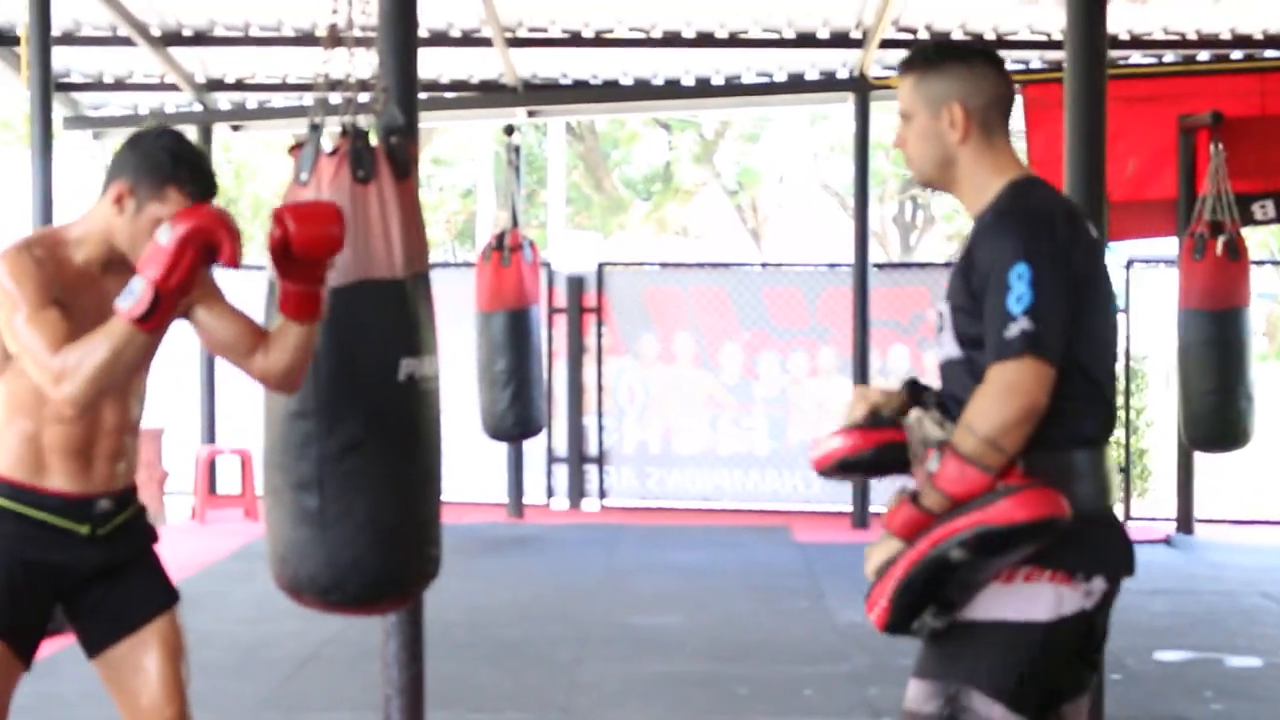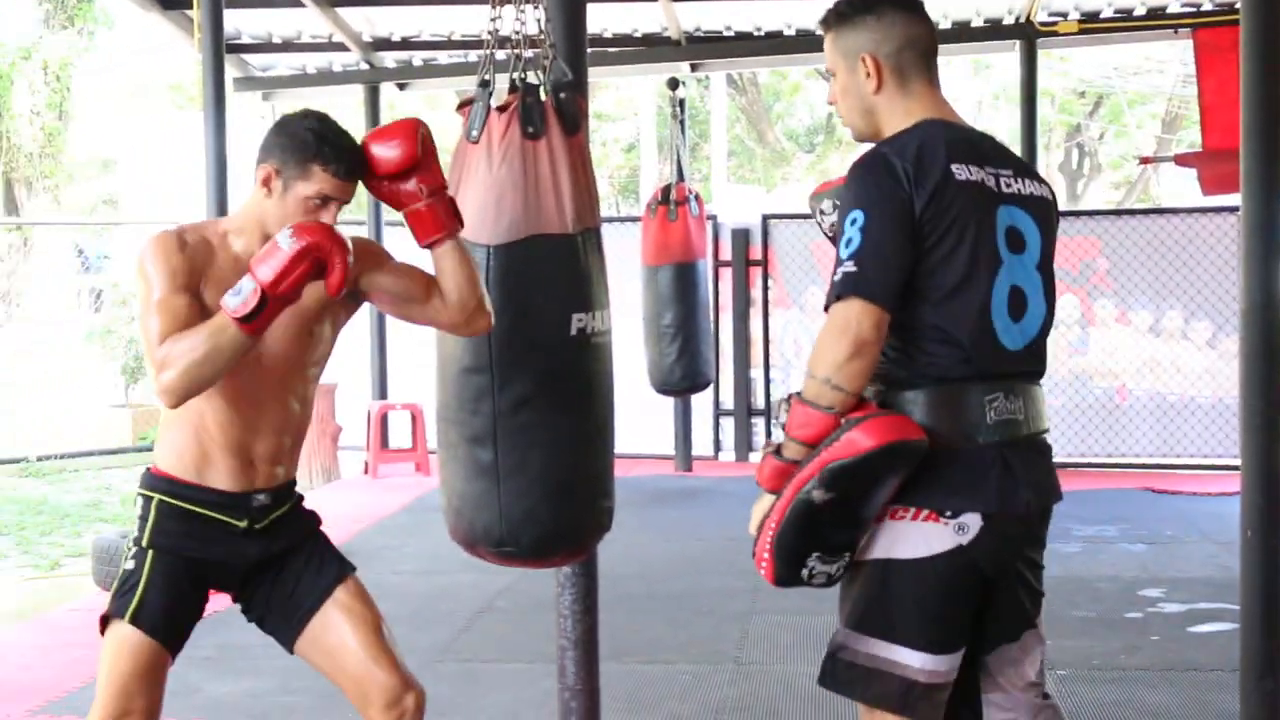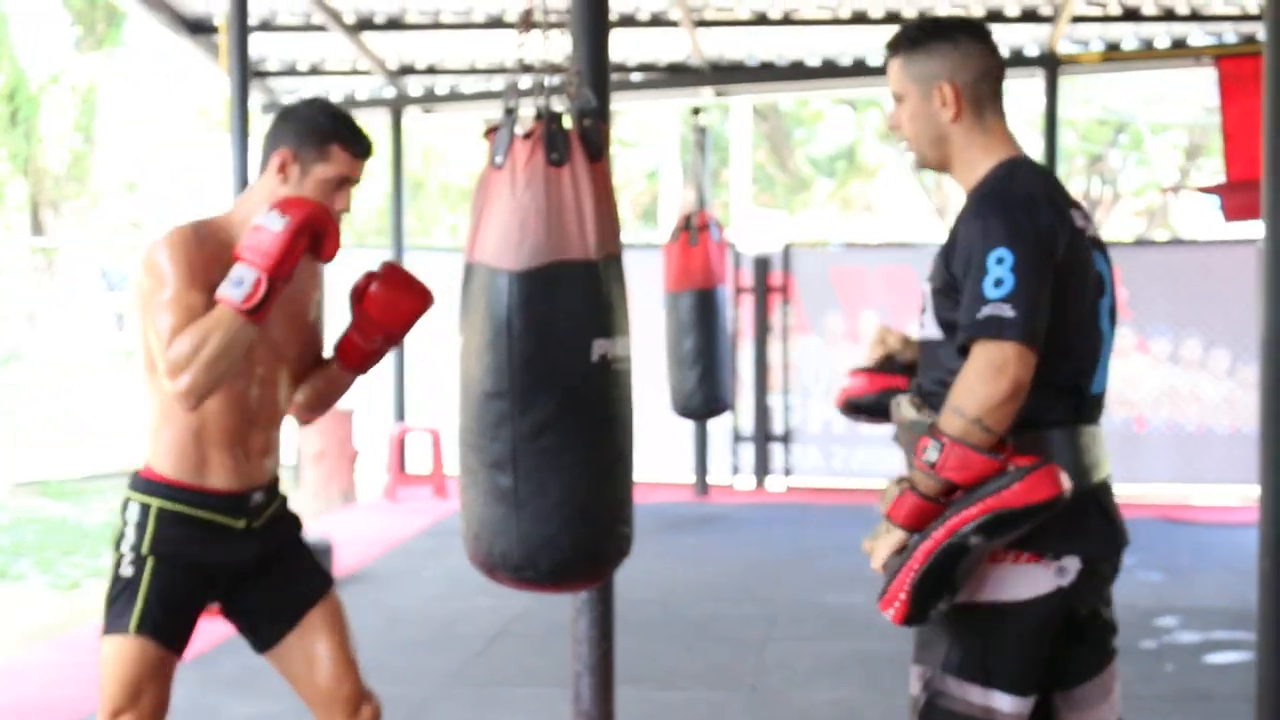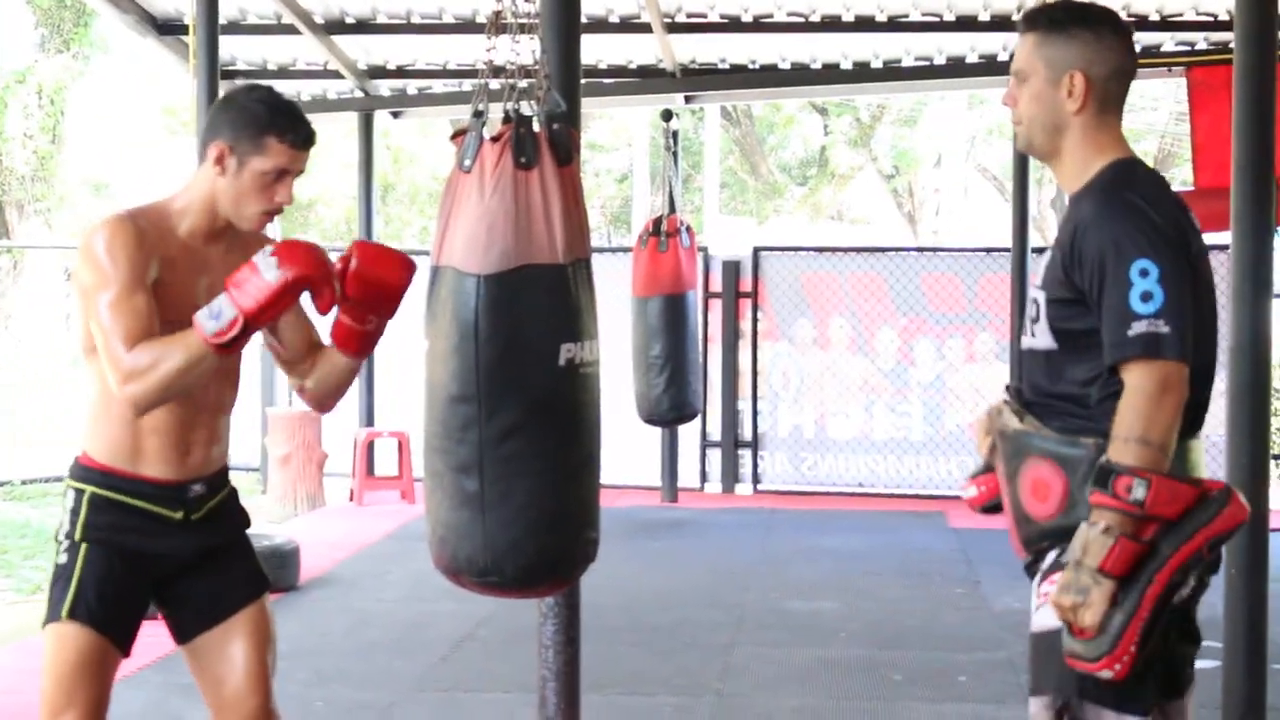
dt=0.7s
person 1, frame 1
left shoulder: (1018, 227)
right shoulder: (1036, 221)
left elbow: (1019, 389)
right wrist: (909, 409)
left hip: (1030, 547)
right hip: (1059, 539)
person 1, frame 2
left shoulder: (886, 169)
right shoulder: (1022, 177)
left elbow: (856, 335)
left wrist: (786, 472)
left hip: (930, 481)
right hip: (1011, 471)
person 1, frame 3
left shoulder: (1001, 208)
right shoulder: (1046, 200)
left elbow: (999, 374)
left wrist: (910, 507)
right wrist: (920, 356)
left hip: (1013, 528)
right hip: (1066, 519)
person 1, frame 4
left shoulder: (1121, 214)
right shoulder: (1104, 208)
left elbow: (1156, 384)
right wrist: (1020, 422)
left hip: (1122, 544)
right hip: (1121, 536)
person 2, frame 1
left shoulder: (179, 276)
left elbow: (280, 371)
right elbow: (69, 392)
left wrist: (301, 281)
right wrist: (154, 287)
left hip: (115, 528)
person 2, frame 2
left shoulder: (343, 264)
right shoulder: (176, 253)
left elbow: (470, 318)
right elbow: (172, 379)
left wrist: (426, 199)
right wrist: (265, 287)
left hip: (278, 523)
right hip: (182, 515)
person 2, frame 3
left shoulder: (302, 271)
right shoulder: (183, 250)
right elbow: (183, 384)
left wrist: (367, 339)
right wrist: (257, 274)
left hip: (261, 520)
right hip: (173, 521)
person 2, frame 4
left shoulder: (267, 256)
right shoulder: (120, 241)
left elbow: (318, 390)
right elbow: (133, 387)
left wrist: (361, 320)
right wrist: (241, 306)
left hip: (207, 512)
right hip: (113, 513)
